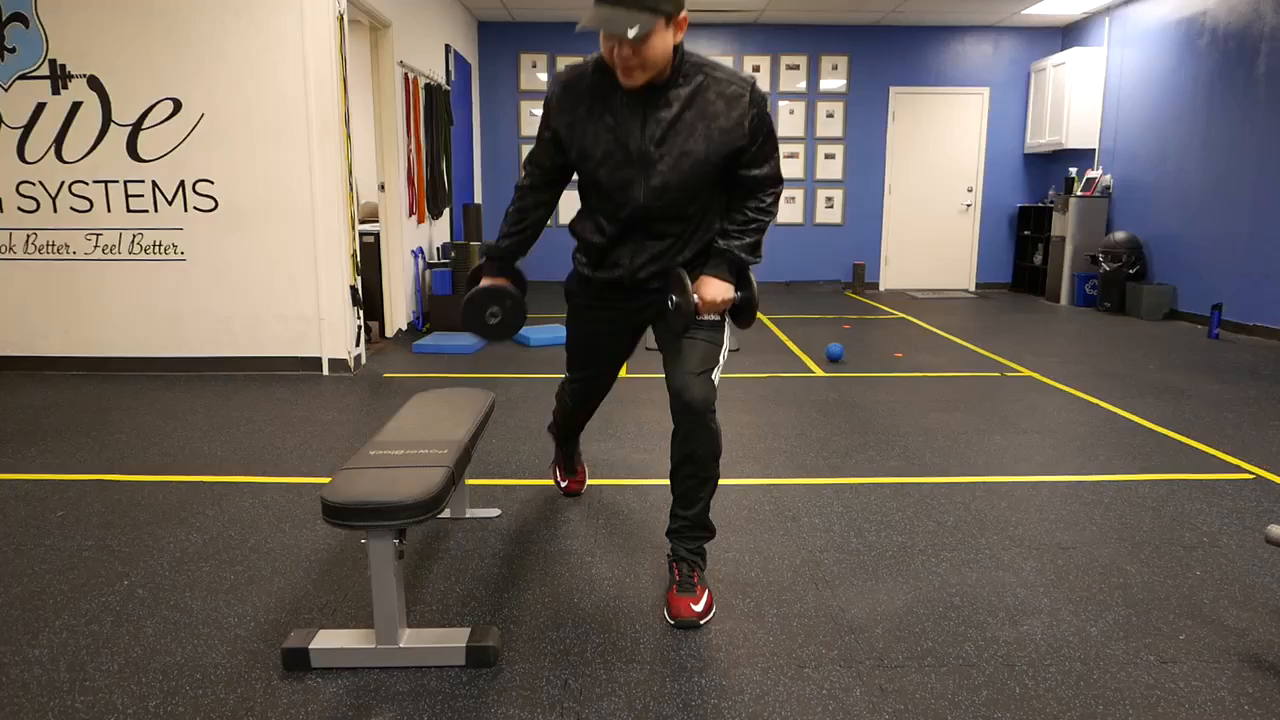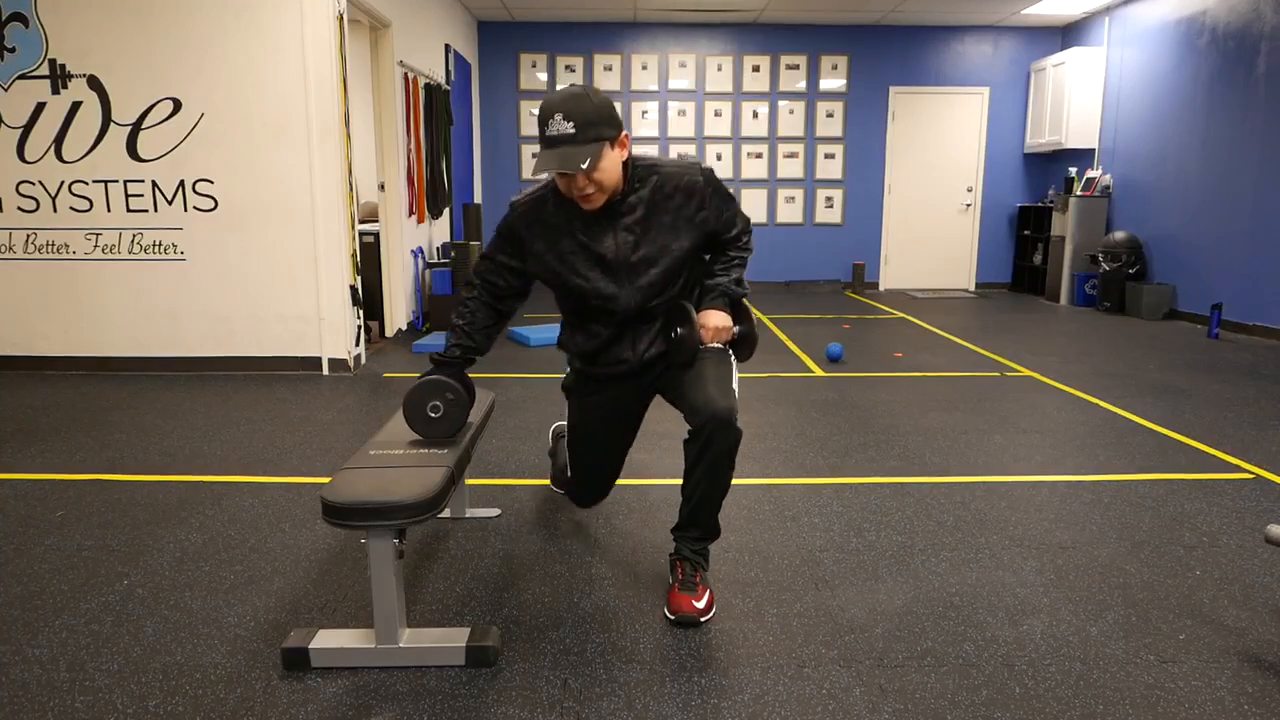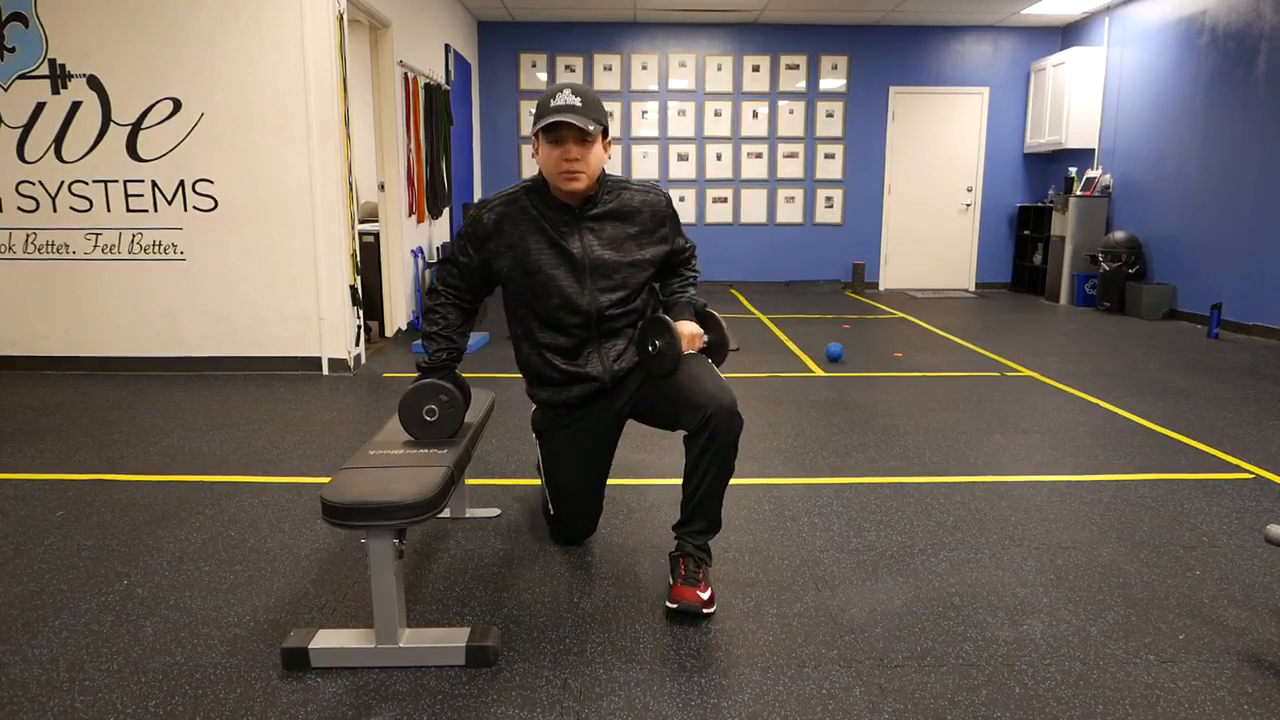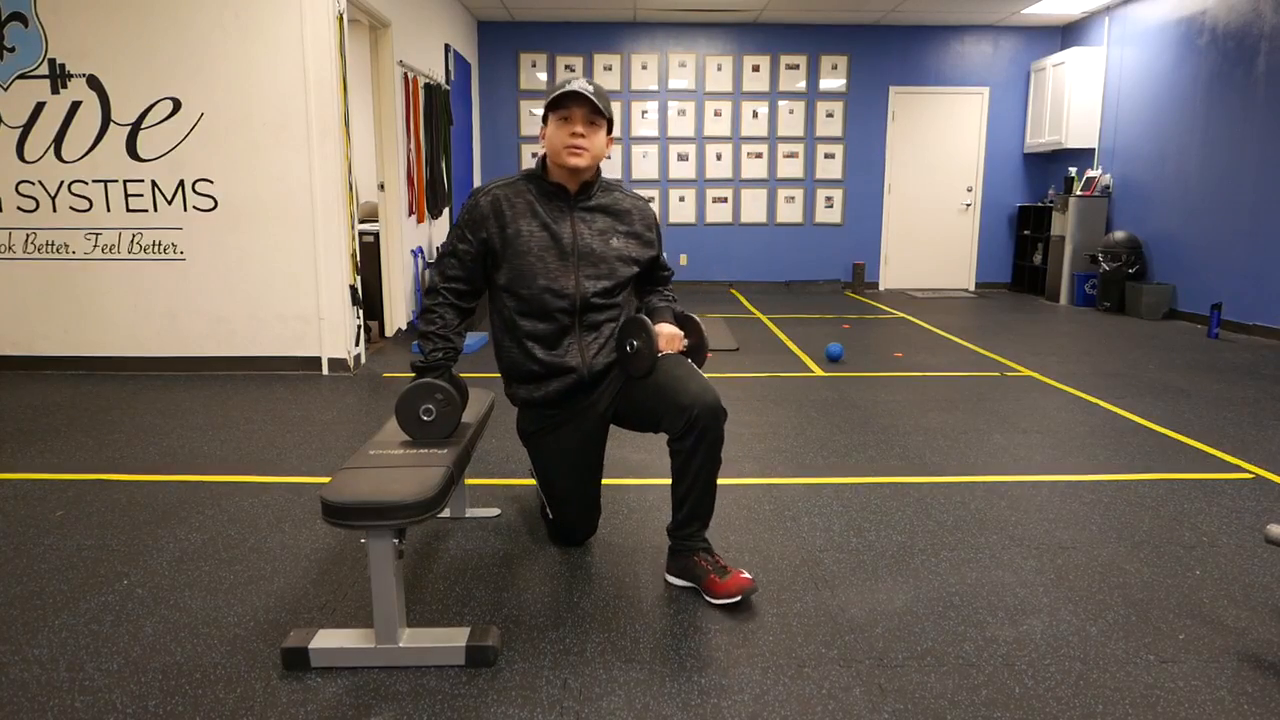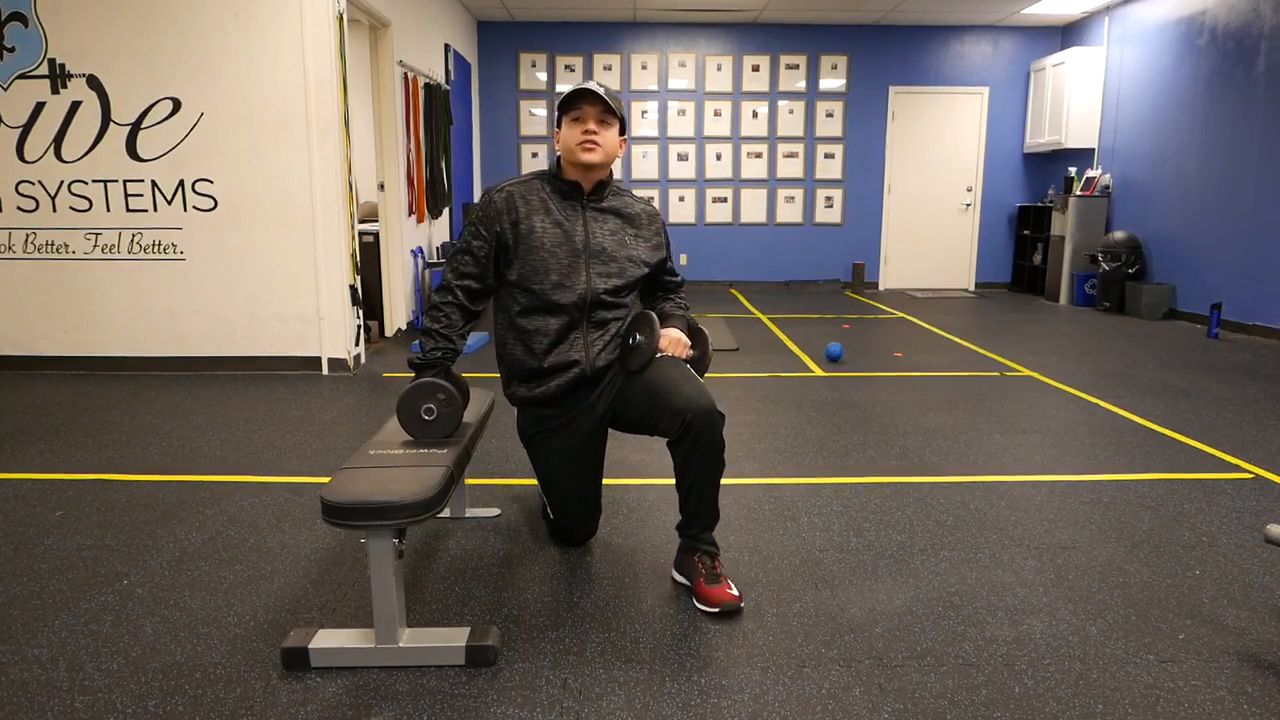
dt=0.4s
person 1, frame 1
left shoulder: (731, 98)
right shoulder: (573, 95)
left elbow: (759, 189)
right elbow: (538, 187)
left wrist: (724, 267)
right wrist: (500, 264)
left hip: (691, 275)
right hip: (601, 278)
left knee: (694, 402)
right knee: (580, 390)
left ankle: (687, 556)
right ankle: (566, 449)
person 1, frame 2
left shoulder: (686, 185)
right shoulder: (531, 218)
left elbow: (735, 235)
right elbow: (487, 296)
left wrist: (717, 301)
right wrist: (448, 370)
right hip: (601, 359)
left knee: (717, 417)
right knee: (585, 487)
left ankle: (690, 558)
right ankle: (565, 443)
person 1, frame 3
left shoulder: (647, 207)
right shoulder: (498, 219)
left elbow: (680, 264)
right elbow: (451, 294)
left wrist: (685, 315)
right wrist: (438, 374)
left hip: (642, 358)
right hip: (564, 388)
left knee: (718, 409)
right knee: (571, 527)
left ankle: (691, 554)
right ankle: (554, 456)
person 1, frame 4
left shoulder: (634, 213)
right shoulder: (495, 206)
left elbow: (656, 280)
right elbow: (449, 292)
left wrist: (663, 320)
right wrist: (433, 372)
left hip: (623, 361)
right hip: (546, 390)
left knee: (702, 407)
right knee: (572, 529)
left ankle: (688, 550)
right ankle: (556, 471)
person 1, frame 5
left shoulder: (642, 217)
right shoulder: (506, 205)
left elbow: (666, 287)
right elbow: (459, 290)
left wrist: (674, 325)
right wrist: (432, 371)
left hip: (625, 364)
right hip: (546, 390)
left knee: (698, 412)
right knee: (572, 530)
left ankle: (697, 551)
right ankle: (562, 476)
